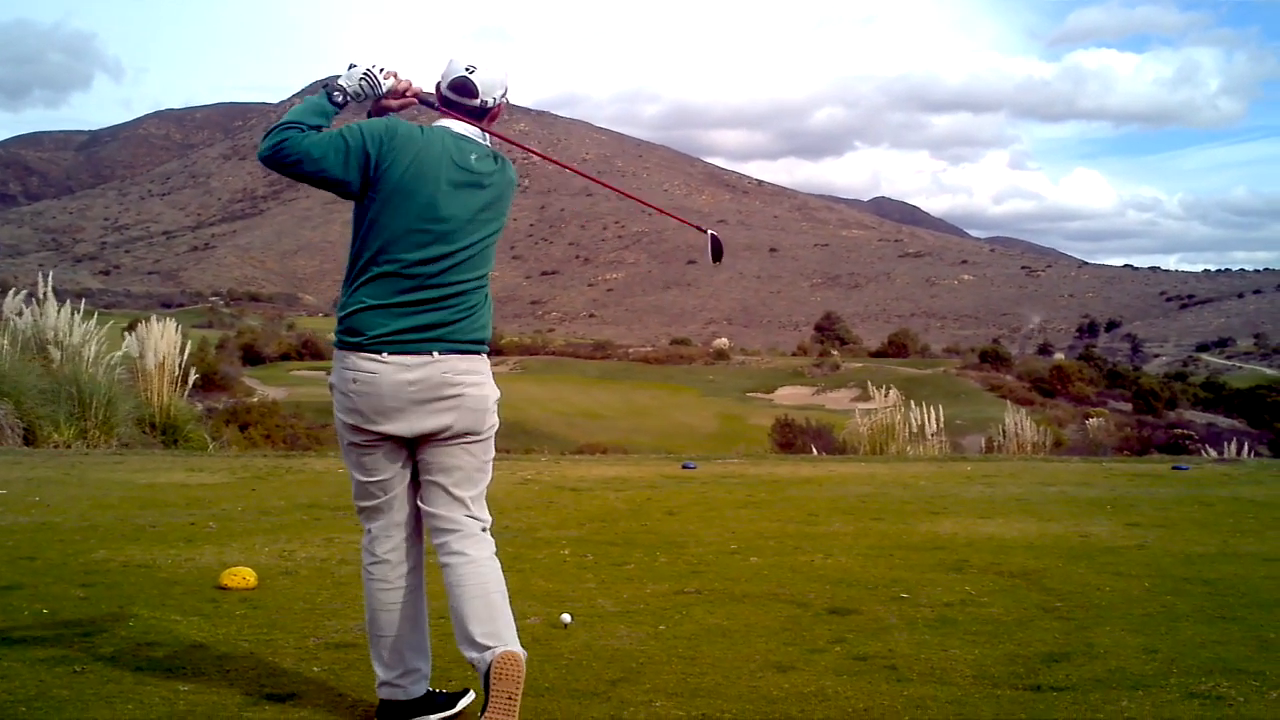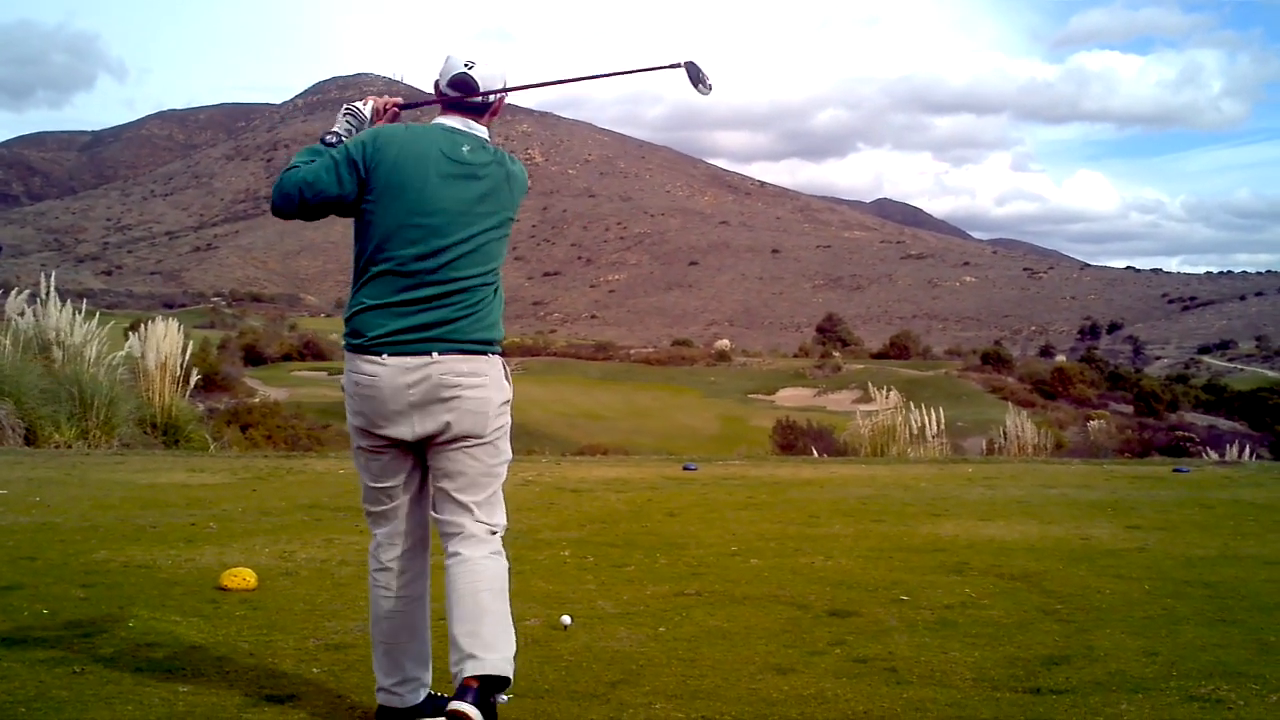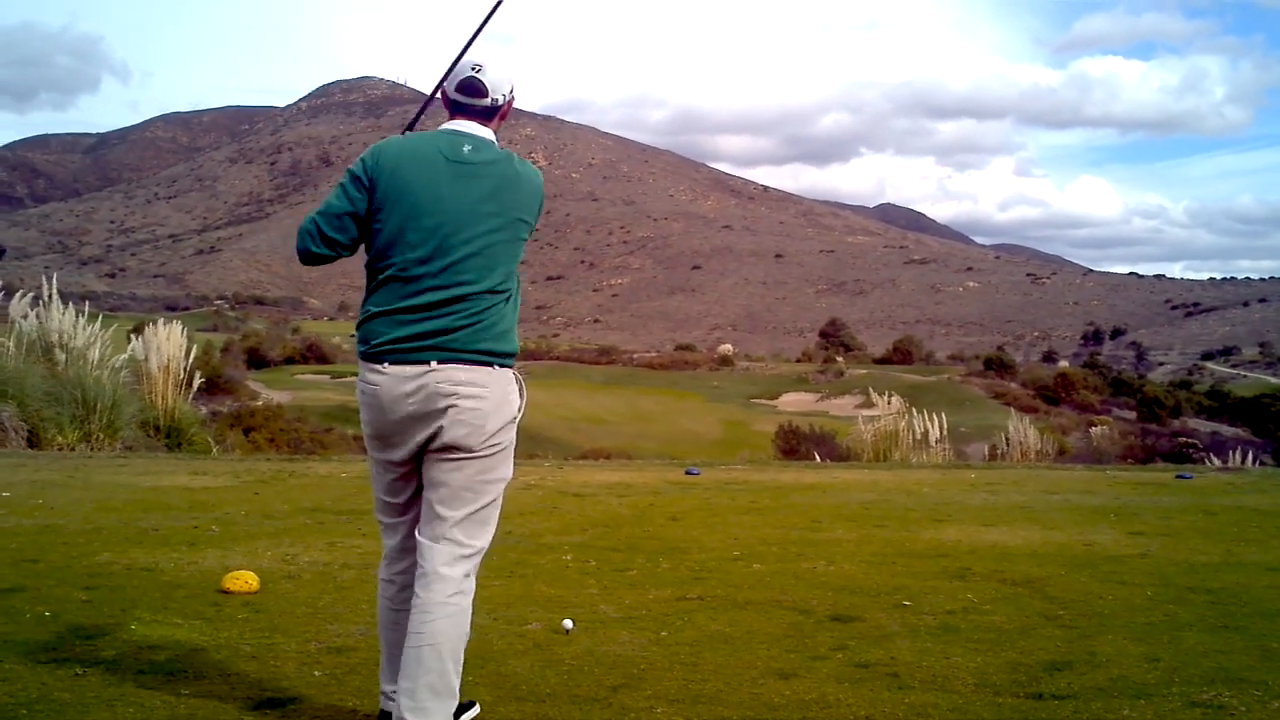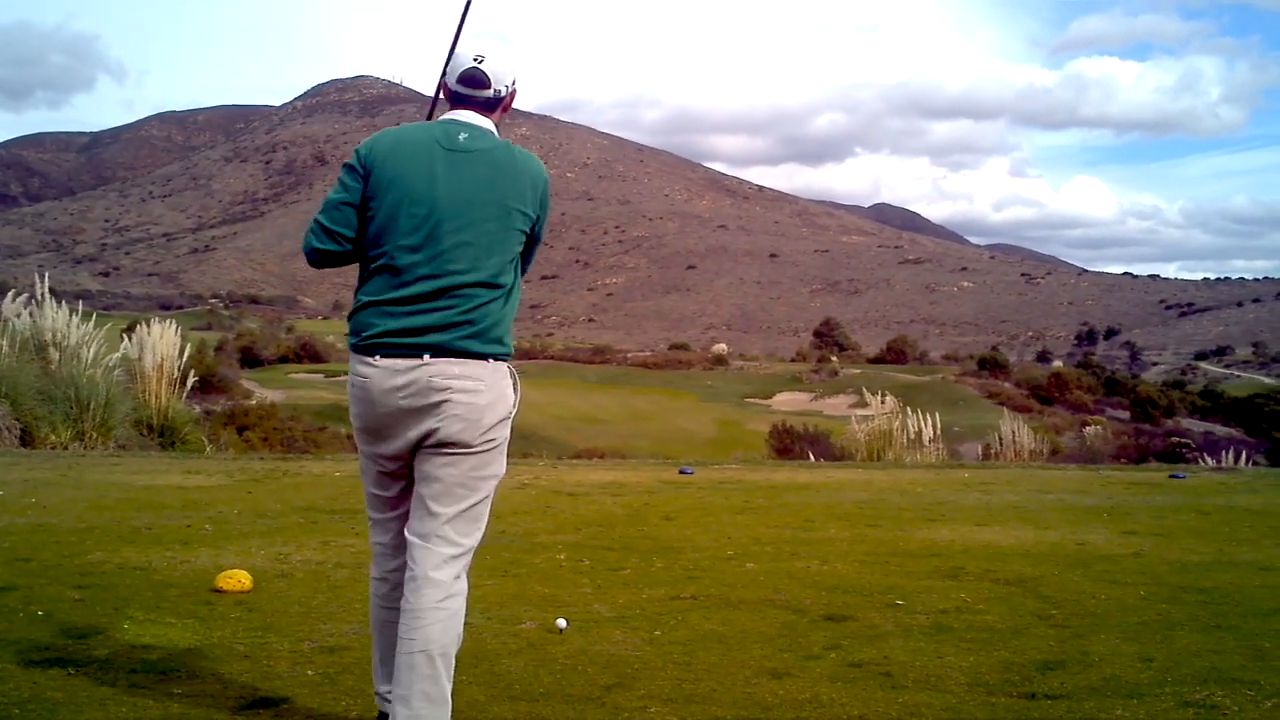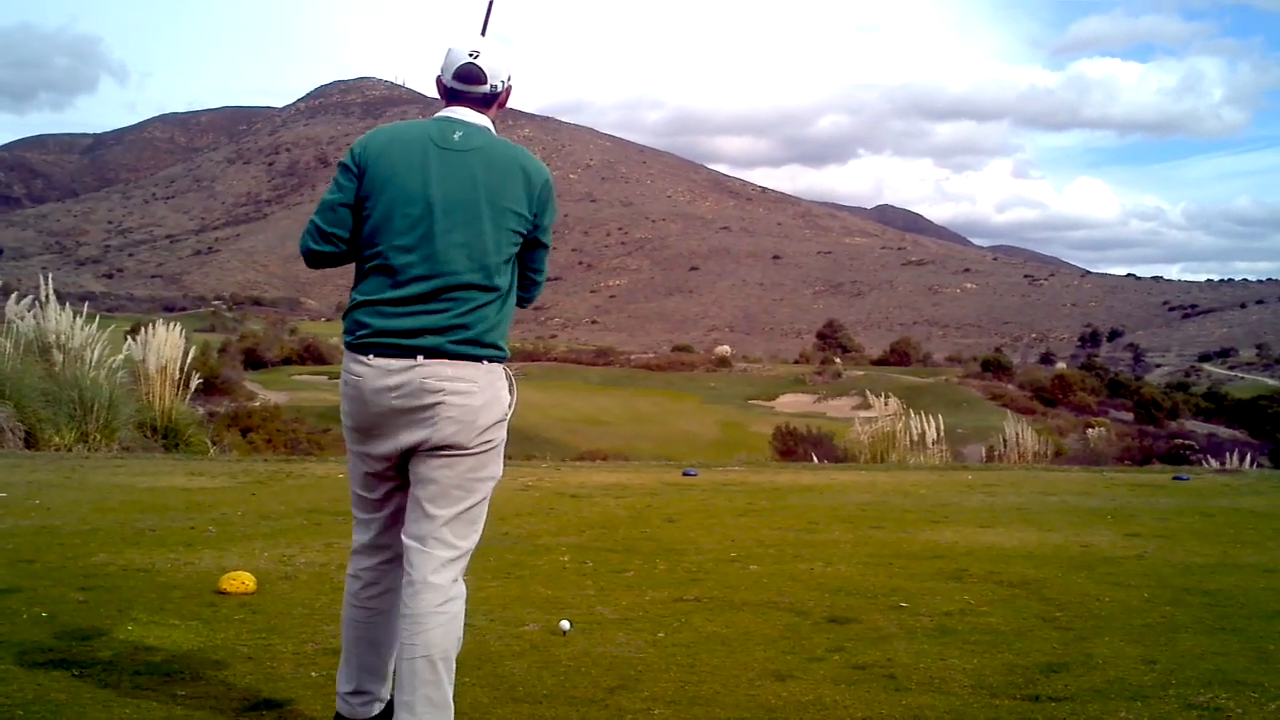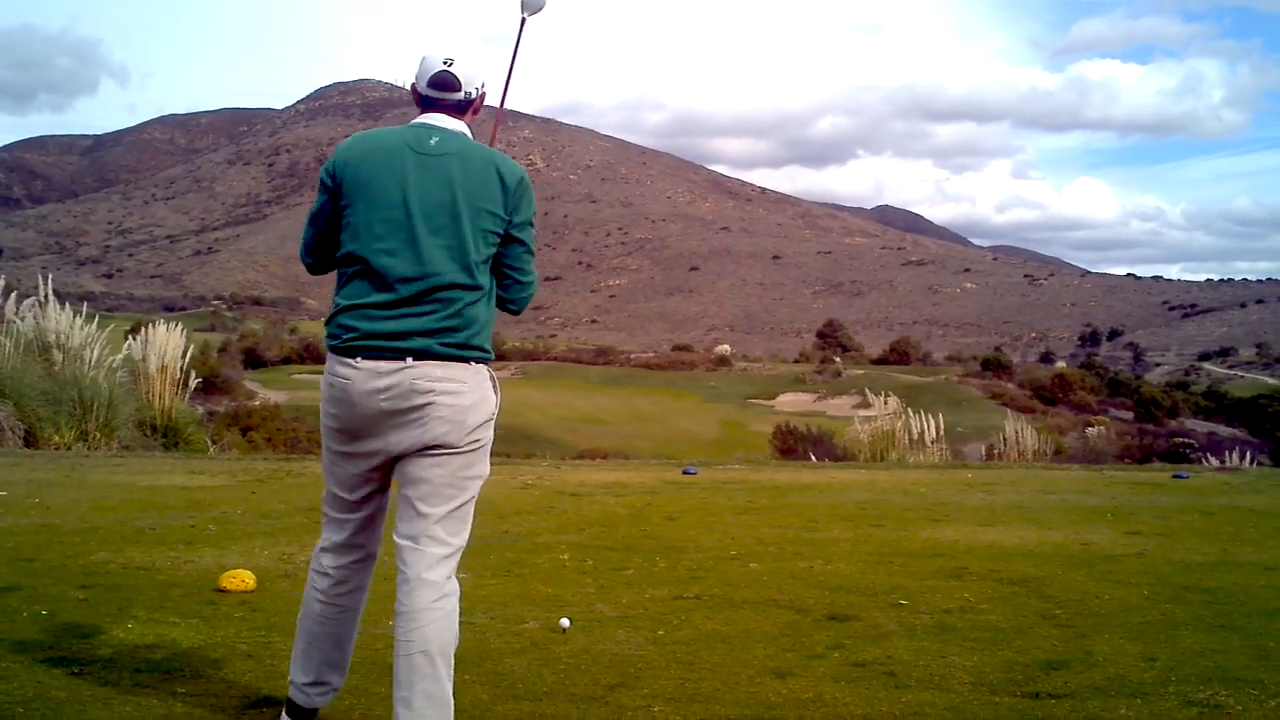
dt=0.2s
person 1, frame 1
left shoulder: (393, 143)
right shoulder: (502, 175)
left elbow: (278, 147)
left wrist: (347, 87)
right wrist: (390, 114)
left hip: (369, 372)
right hip: (457, 376)
left knee: (386, 536)
right knee: (463, 530)
right ankle: (497, 654)
person 1, frame 2
left shoulder: (384, 148)
right shoulder: (512, 176)
left elbow: (285, 198)
left wrist: (346, 129)
left hip: (377, 373)
right hip: (469, 377)
left knee: (394, 542)
right knee: (474, 535)
person 1, frame 3
left shoulder: (387, 160)
right shoulder: (527, 182)
left elbow: (313, 246)
left hip: (387, 380)
right hip: (477, 386)
left knee: (403, 550)
right knee: (450, 562)
person 1, frame 4
left shoulder: (381, 149)
right shoulder: (530, 174)
left elbow: (321, 249)
left hip: (378, 374)
right hip: (470, 382)
left knee: (392, 549)
right knee: (440, 560)
person 1, frame 5
left shoulder: (375, 148)
right shoulder: (530, 174)
left elbow: (318, 248)
right elbow: (528, 289)
left hip: (372, 373)
right hip: (466, 383)
left knee: (375, 548)
right knee: (436, 563)
person 1, frame 6
left shoulder: (354, 155)
right shoulder: (506, 176)
left elbow: (314, 258)
right elbow: (517, 295)
left hip: (355, 376)
right hip: (451, 385)
left knee: (343, 546)
right knee: (430, 563)
